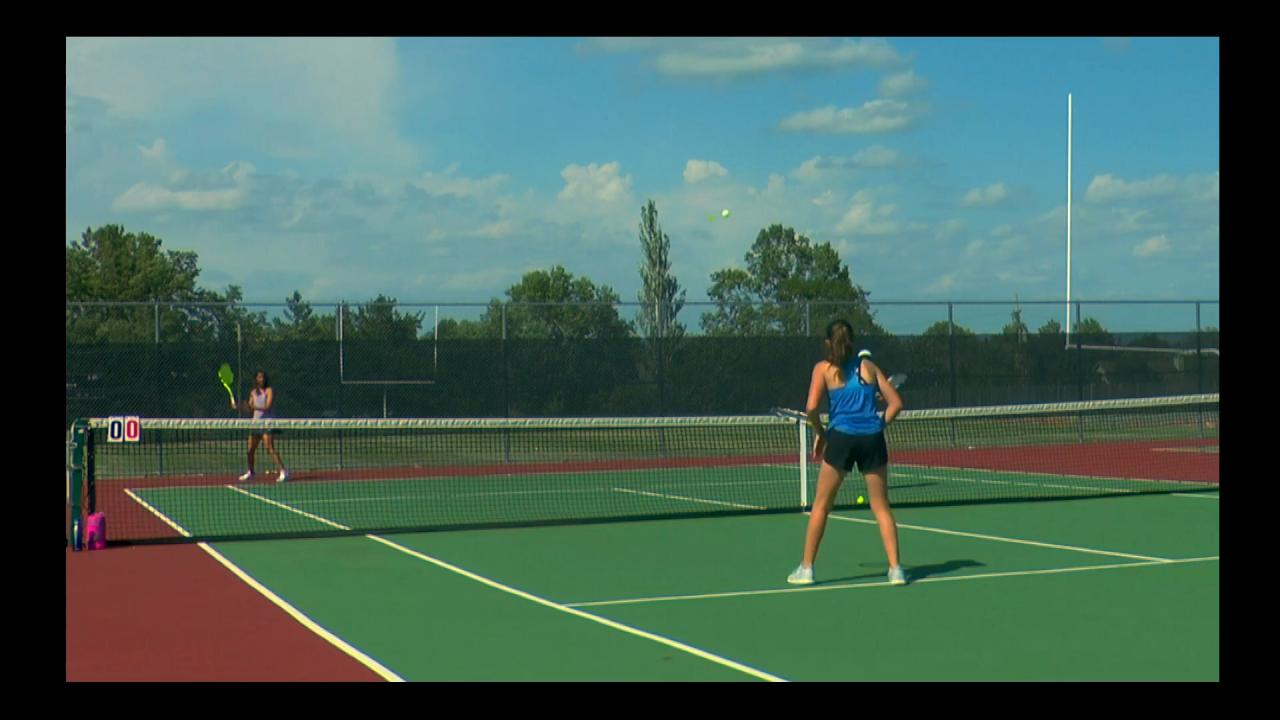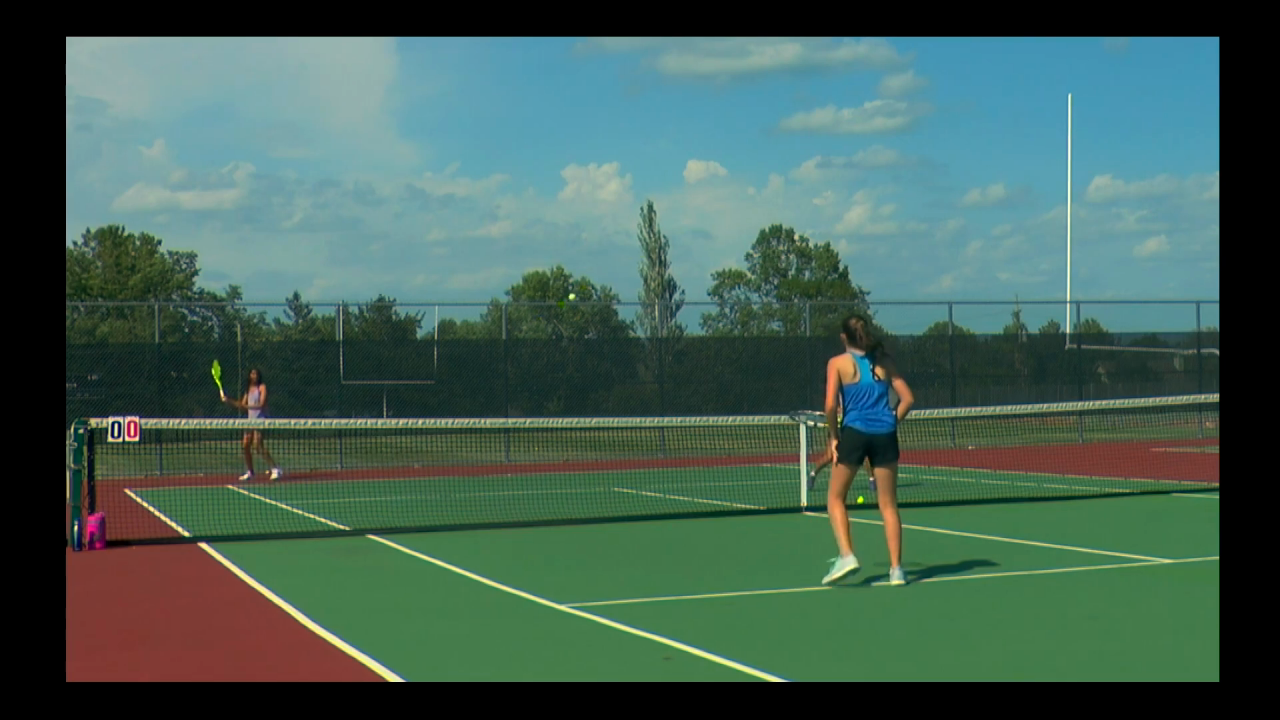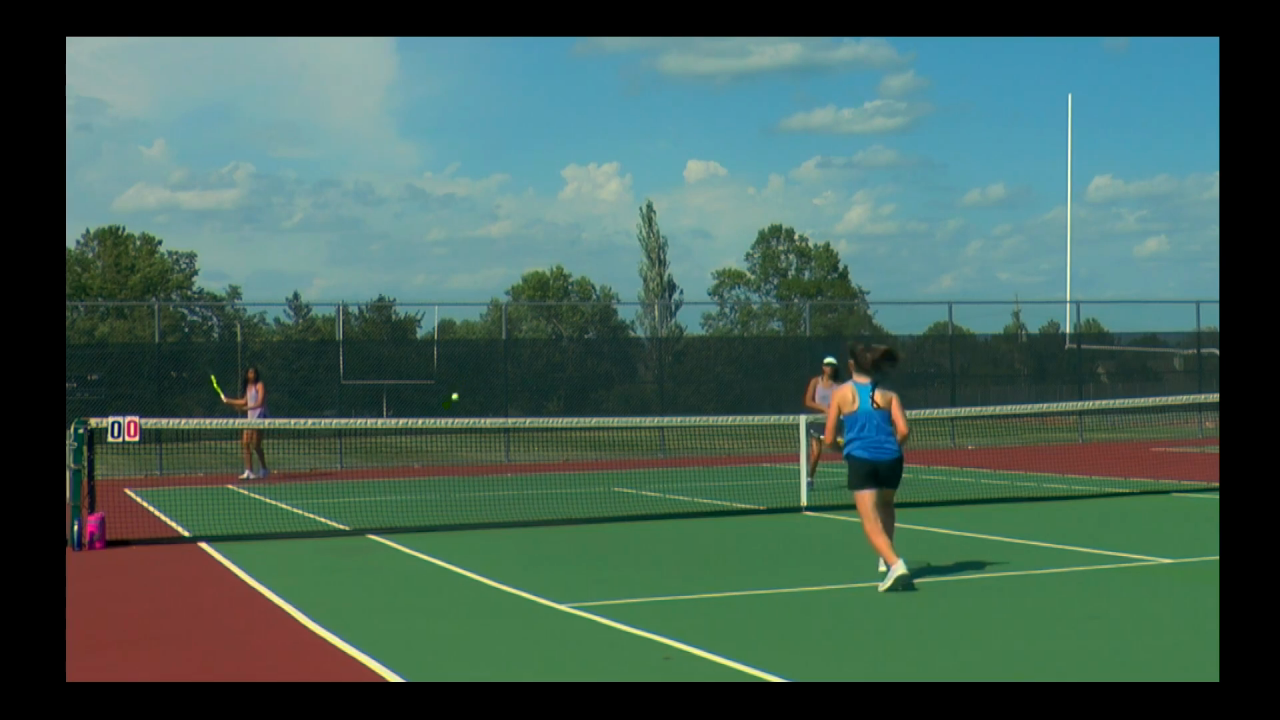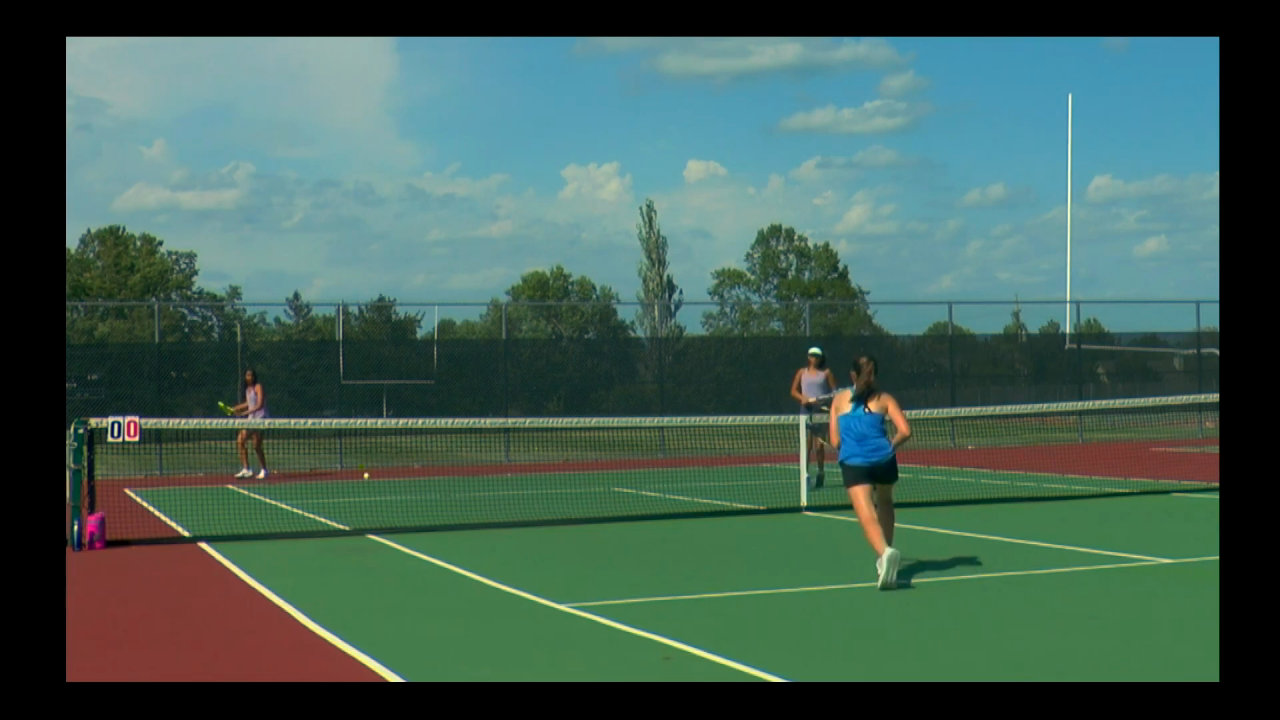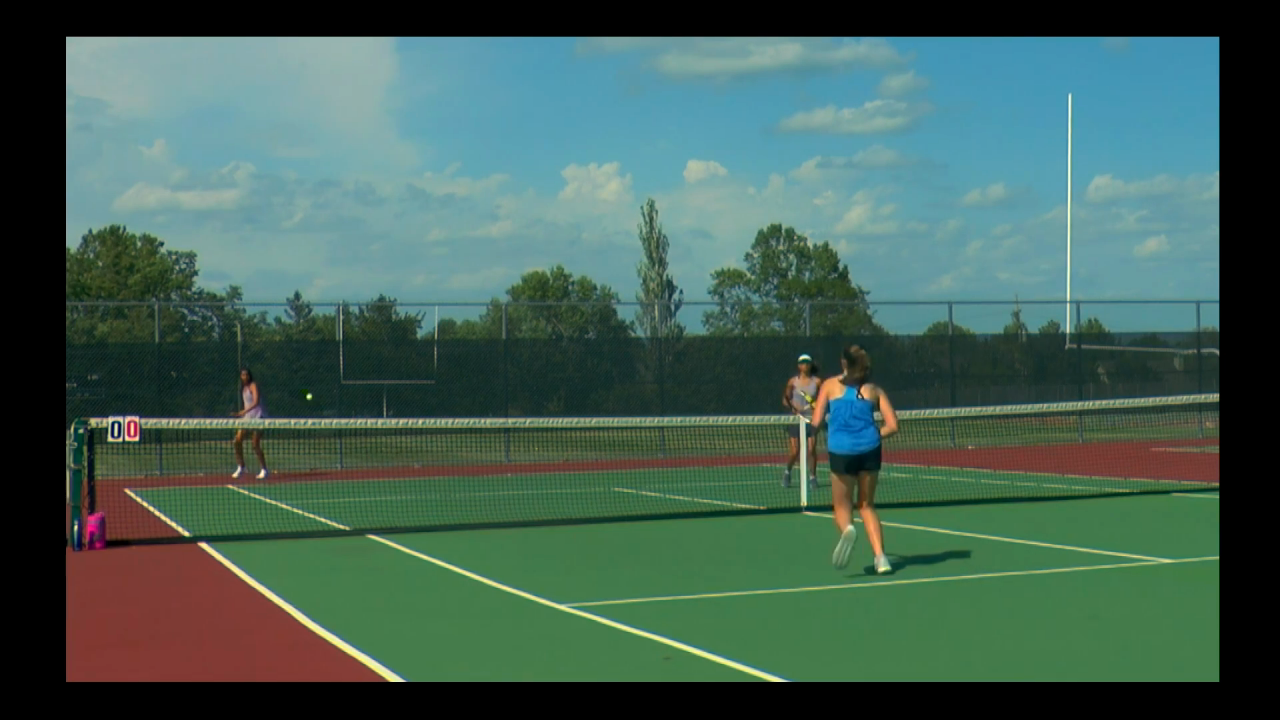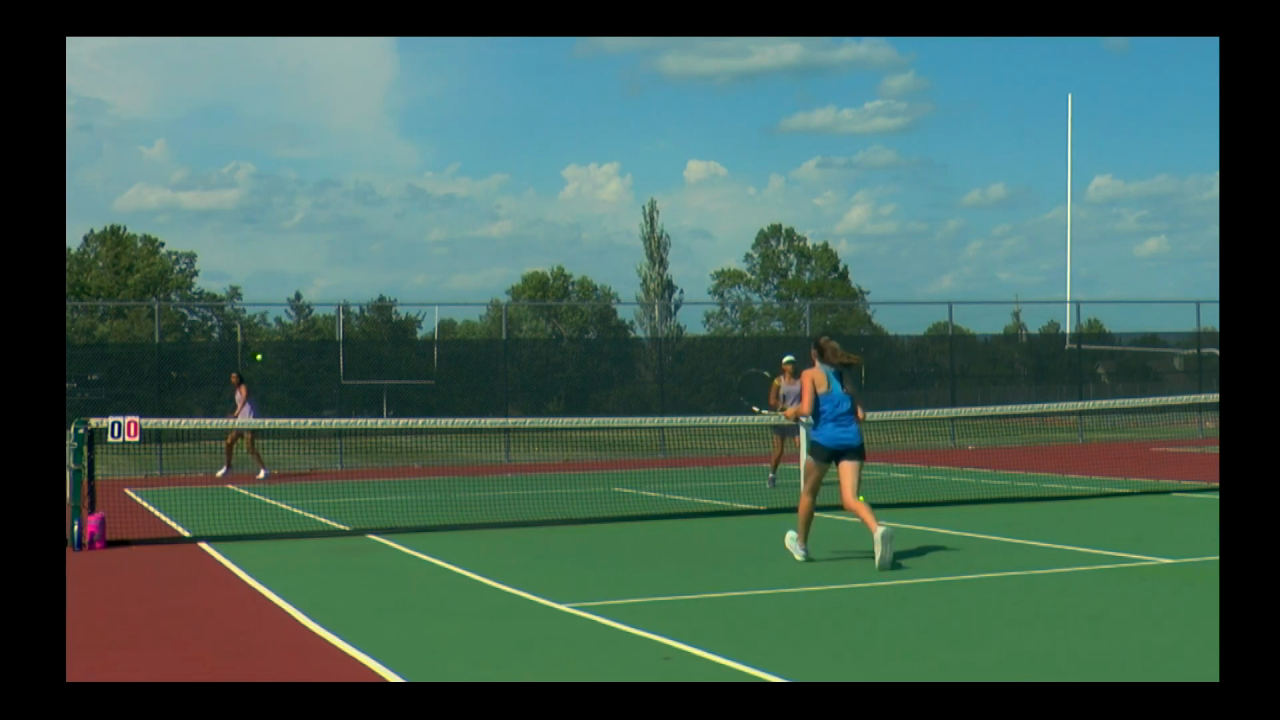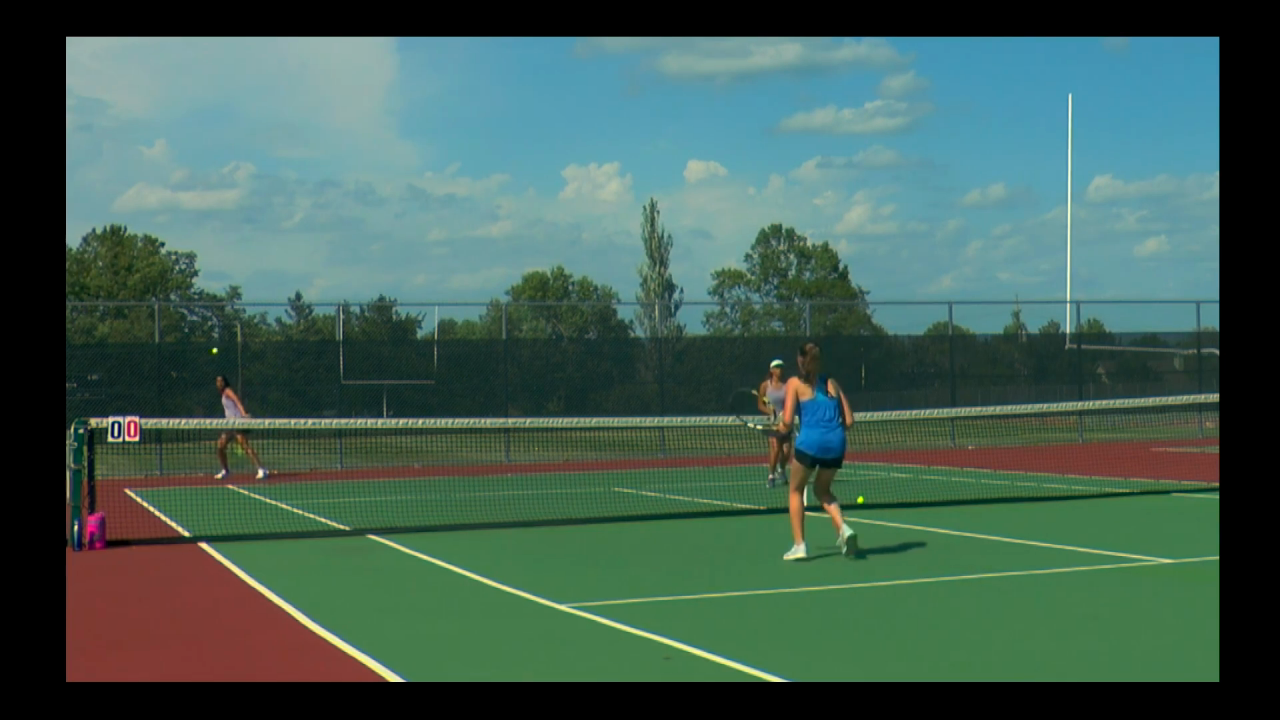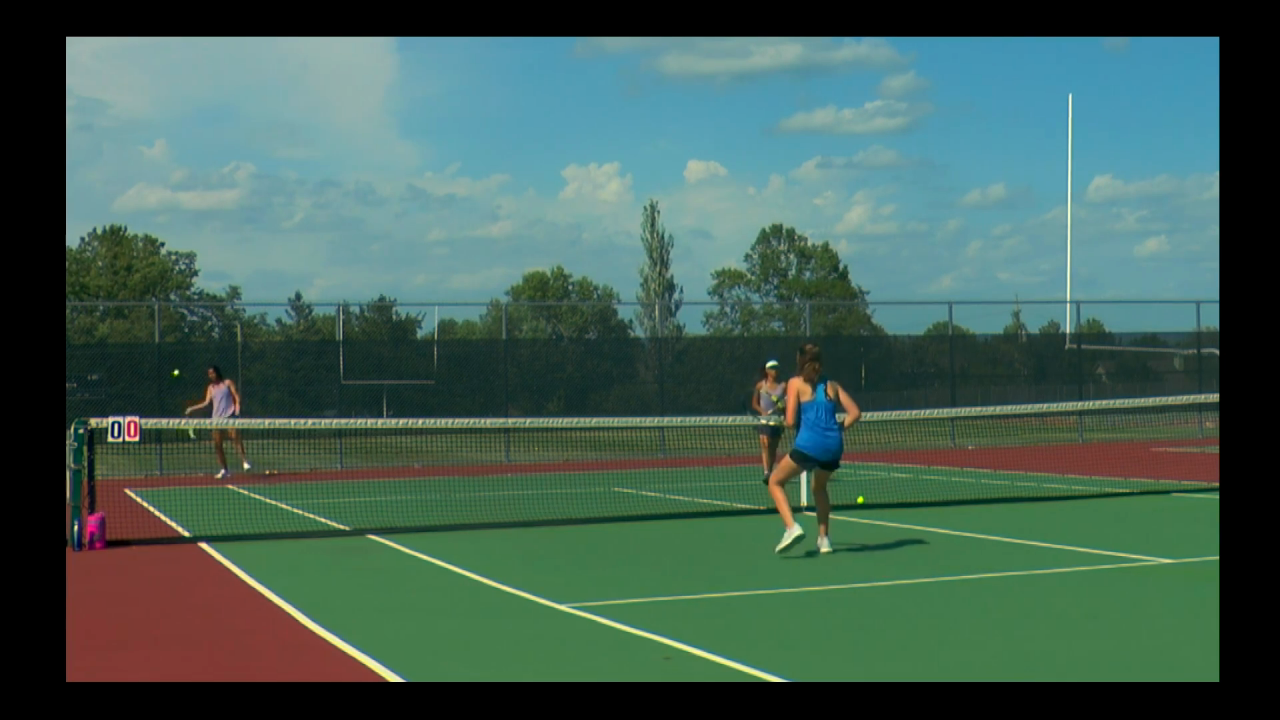
dt=0.2s
person 1, frame 1
left shoulder: (823, 367)
right shoulder: (869, 365)
left elbow: (812, 407)
right elbow: (896, 403)
left wrist: (818, 431)
left hip: (842, 437)
right hip: (872, 437)
left knee: (821, 504)
right knee: (881, 506)
left ankle: (807, 568)
right ankle: (895, 569)
person 1, frame 2
left shoulder: (837, 363)
right shoulder: (884, 362)
left elbow: (830, 407)
right elbow: (908, 400)
left wrist: (835, 436)
left hip: (854, 434)
right hip: (884, 434)
left knee: (836, 499)
right knee: (889, 504)
left ankle: (846, 556)
right ankle: (896, 569)
person 1, frame 3
left shoulder: (840, 393)
right shoulder: (887, 394)
left elbow: (829, 439)
right elbow: (904, 431)
left wrist: (844, 446)
left hip: (860, 460)
right hip: (890, 459)
left knee: (873, 527)
right knee: (886, 504)
left ankle: (895, 563)
right ankle: (887, 559)
person 1, frame 4
left shoulder: (840, 398)
right shoulder: (885, 398)
left elbow: (835, 441)
right elbow: (905, 431)
left hip: (853, 462)
right hip: (883, 459)
left knee: (869, 521)
right knee: (885, 504)
left ankle: (887, 553)
right ankle: (886, 553)
person 1, frame 5
left shoulder: (831, 384)
right shoulder: (875, 389)
left elbow: (817, 421)
right elbow: (892, 426)
left hip: (840, 449)
right hip: (869, 448)
left knee: (842, 510)
right knee: (866, 505)
left ankle: (847, 530)
right ankle: (880, 557)
person 1, frame 6
left shoulder: (810, 375)
right shoulder: (844, 377)
left elbow: (807, 409)
right elbow: (860, 414)
left wrist: (793, 412)
left hip: (825, 439)
right hip: (852, 439)
left knee: (809, 492)
right knee: (851, 501)
left ankle: (801, 543)
right ankle: (878, 530)
person 1, frame 7
left shoulder: (794, 383)
right shoulder: (832, 383)
left elbow: (788, 419)
right elbow: (848, 419)
left wrist: (784, 428)
left hip: (809, 444)
right hip: (836, 446)
left knee: (796, 491)
right knee: (822, 491)
left ankle: (799, 545)
right ankle: (843, 528)
person 1, frame 8
left shoulder: (796, 383)
right shoulder: (832, 384)
left elbow: (791, 421)
right elbow: (855, 413)
left hip: (808, 446)
right hip: (833, 447)
left knee: (775, 482)
right knee: (819, 488)
left ankle: (792, 527)
right ankle: (823, 540)
